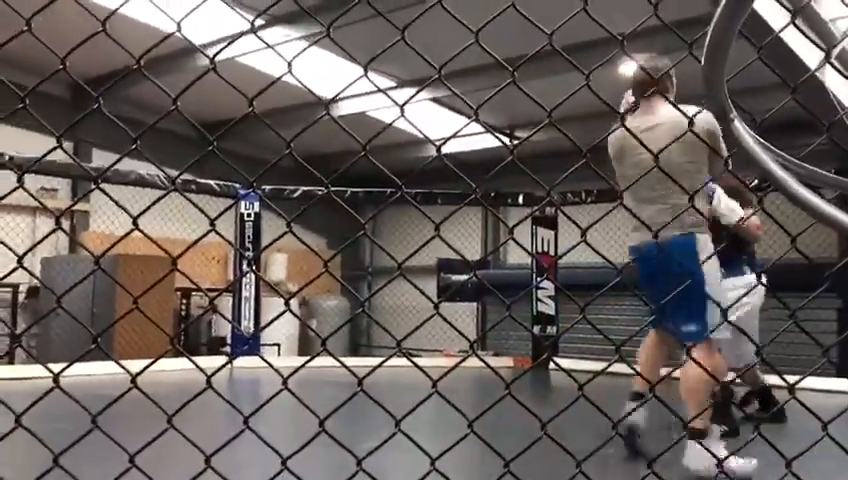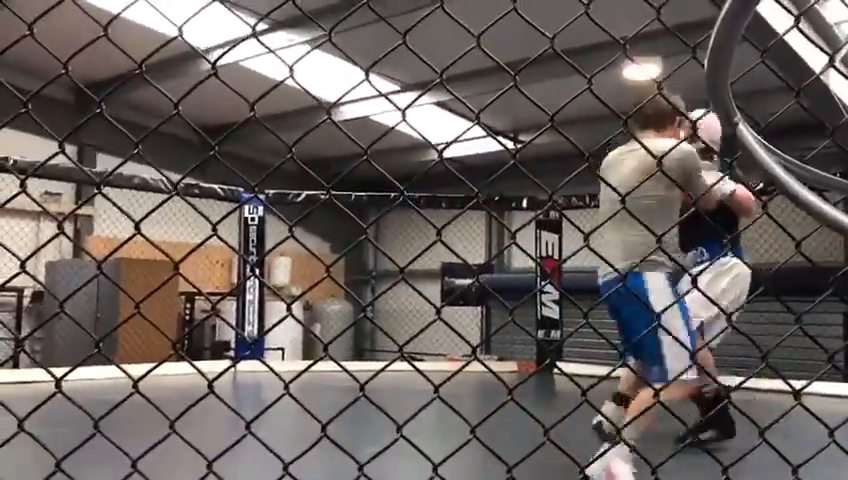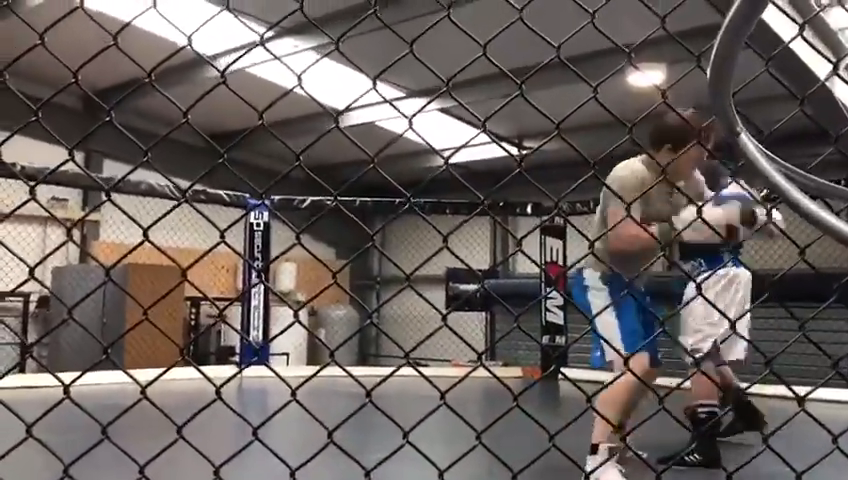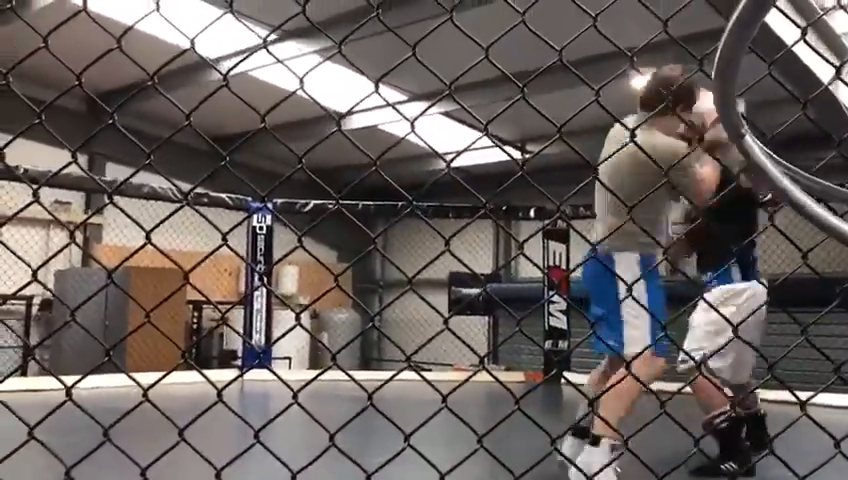
dt=0.3s
person 1, frame 1
left shoulder: (618, 136)
right shoulder: (696, 120)
right elbow: (721, 170)
left hip: (643, 247)
right hip: (686, 241)
left knee: (663, 329)
right knee: (700, 343)
left ankle: (636, 408)
right ankle: (701, 444)
person 1, frame 2
left shoulder: (611, 161)
right shoulder: (679, 152)
right elbow: (709, 200)
left hip: (614, 276)
right hip: (646, 275)
left knee: (654, 370)
right knee: (678, 378)
left ankle: (615, 432)
person 1, frame 3
left shoulder: (685, 180)
right shoulder: (631, 176)
left elbow: (700, 227)
right elbow: (623, 241)
right wrist: (672, 230)
left hip: (628, 283)
right hip: (598, 280)
left knee: (641, 365)
right knee: (632, 367)
left ankle: (614, 438)
person 1, frame 4
left shoulder: (626, 131)
right shoulder: (666, 147)
right elbow: (704, 191)
right wrist: (712, 152)
left hip: (618, 262)
right hip: (627, 263)
left knee: (620, 359)
right knee: (645, 362)
left ankle: (581, 437)
person 2, frame 1
left shoulder: (727, 186)
left elbow: (754, 230)
left hip: (739, 281)
right hip: (732, 279)
right knee: (737, 354)
left ankle: (722, 417)
right ankle: (768, 405)
person 2, frame 2
left shoulder: (713, 168)
left elbow: (748, 208)
left wrist: (712, 179)
left hip: (722, 264)
right hip: (706, 265)
right knee: (695, 337)
left ankle: (716, 414)
right ankle: (715, 413)
person 2, frame 3
left shoulder: (711, 173)
left hip: (719, 274)
right hip: (710, 275)
left knee: (701, 353)
right knee: (713, 357)
left ankle: (703, 445)
right ankle: (746, 412)
person 2, frame 4
left shoulder: (733, 181)
right elbow: (690, 246)
left hip: (735, 287)
right hip: (733, 286)
left knee: (697, 364)
right knee: (730, 370)
right ankle: (754, 433)
